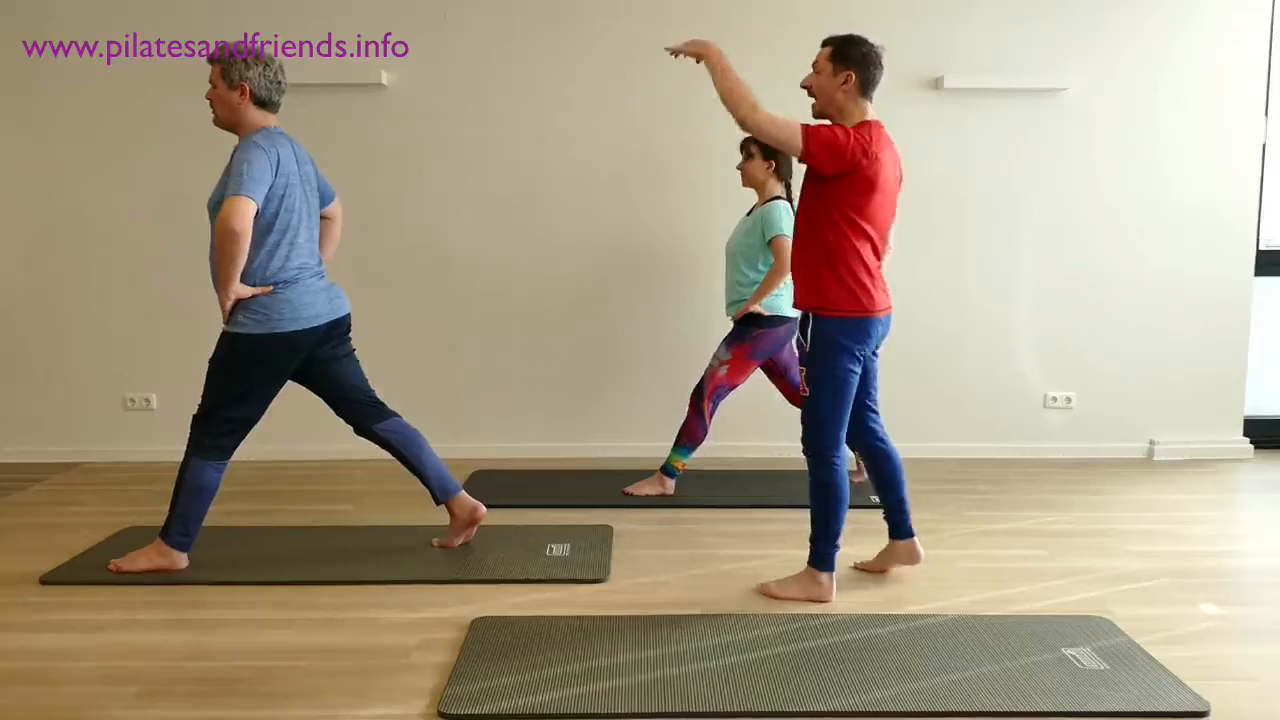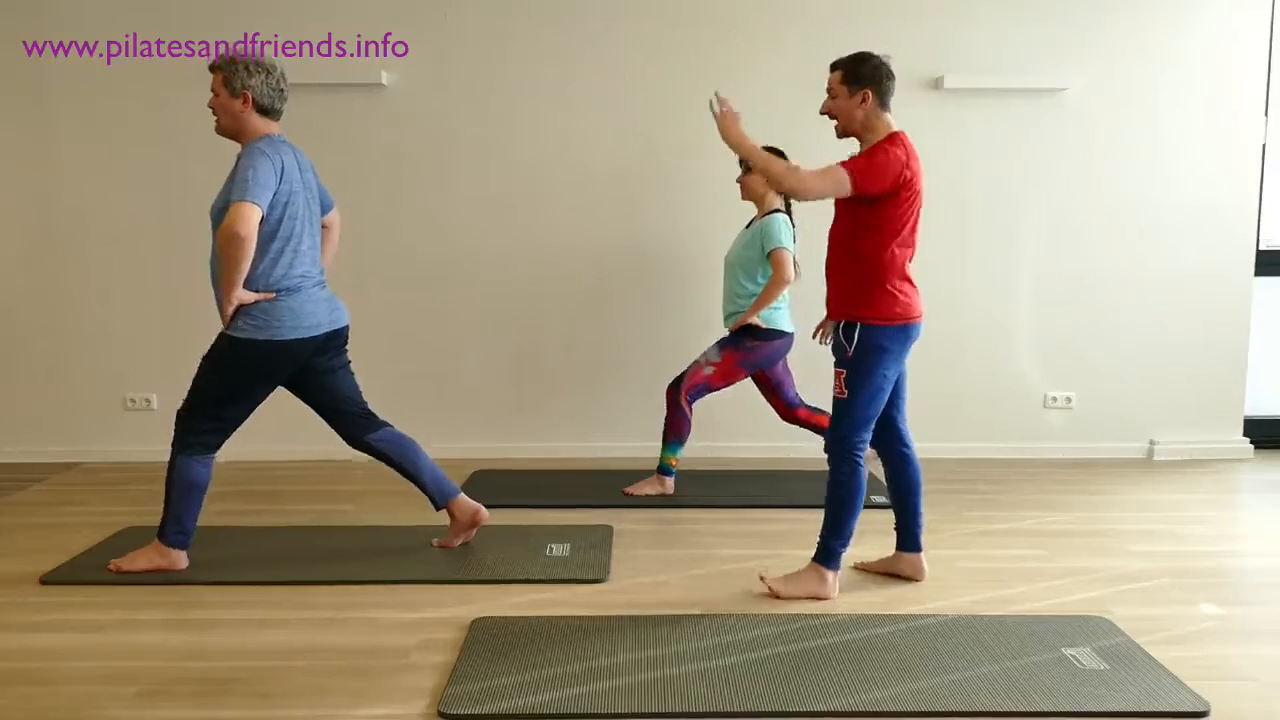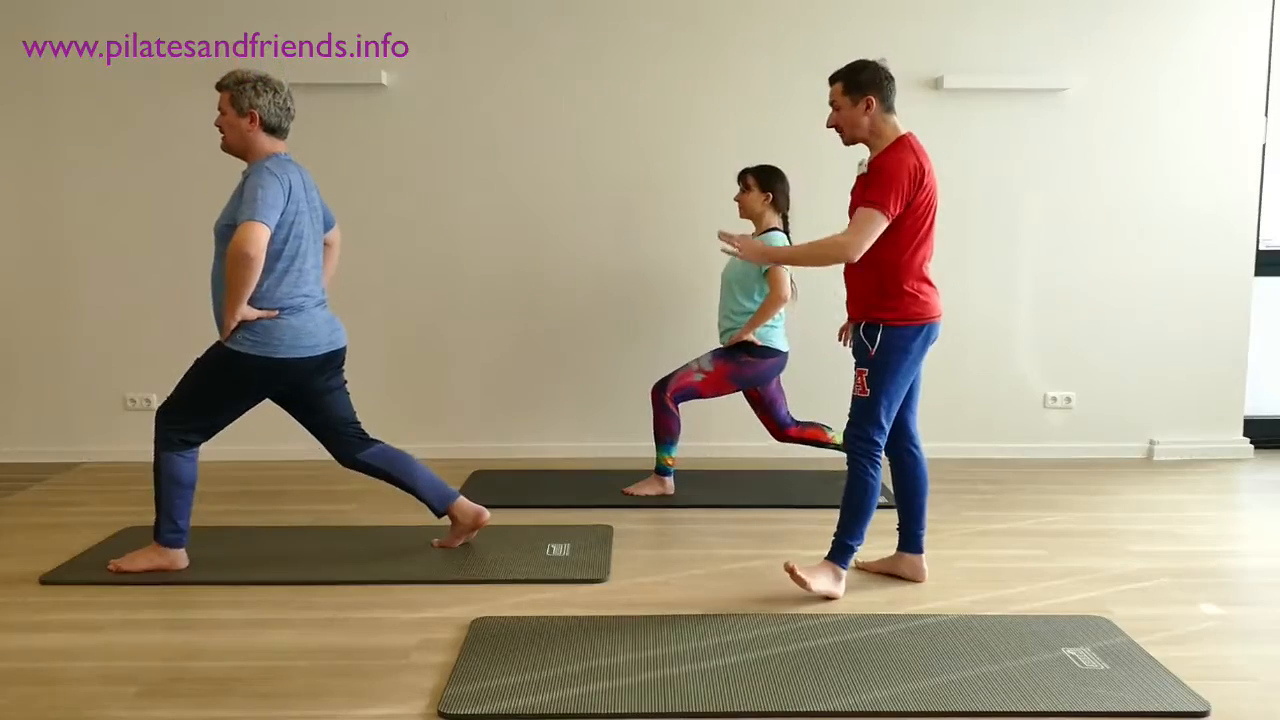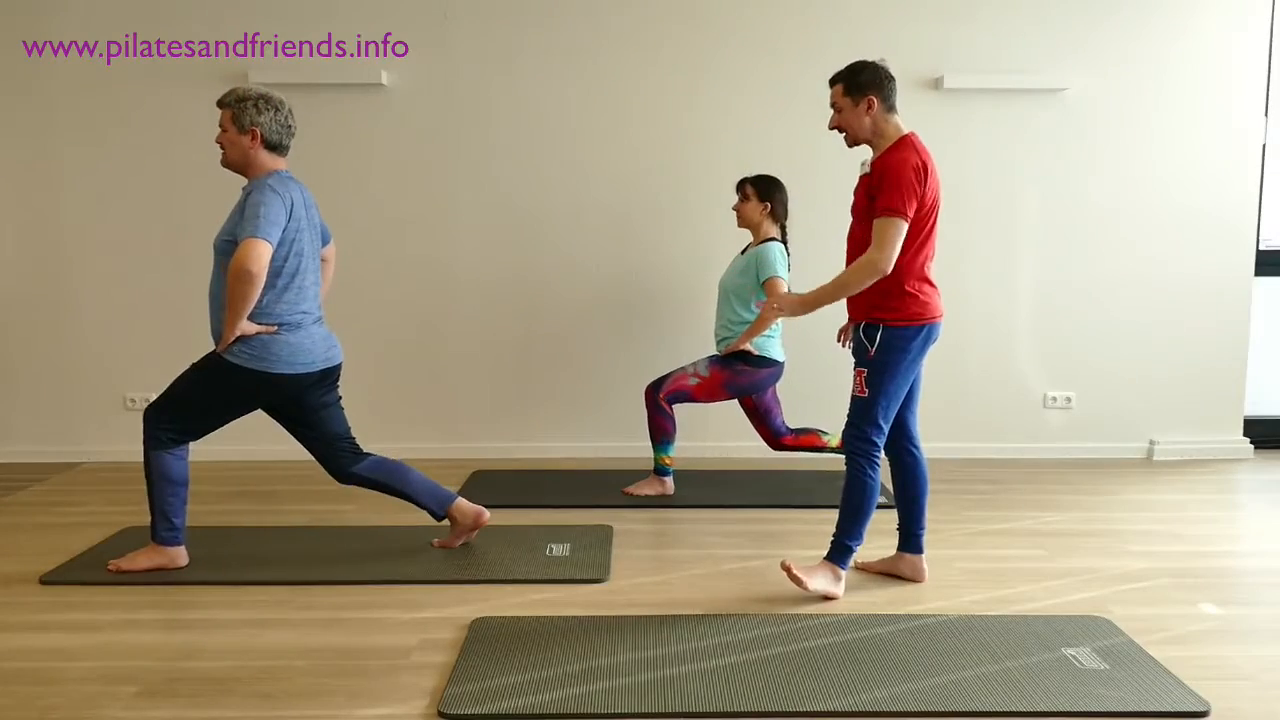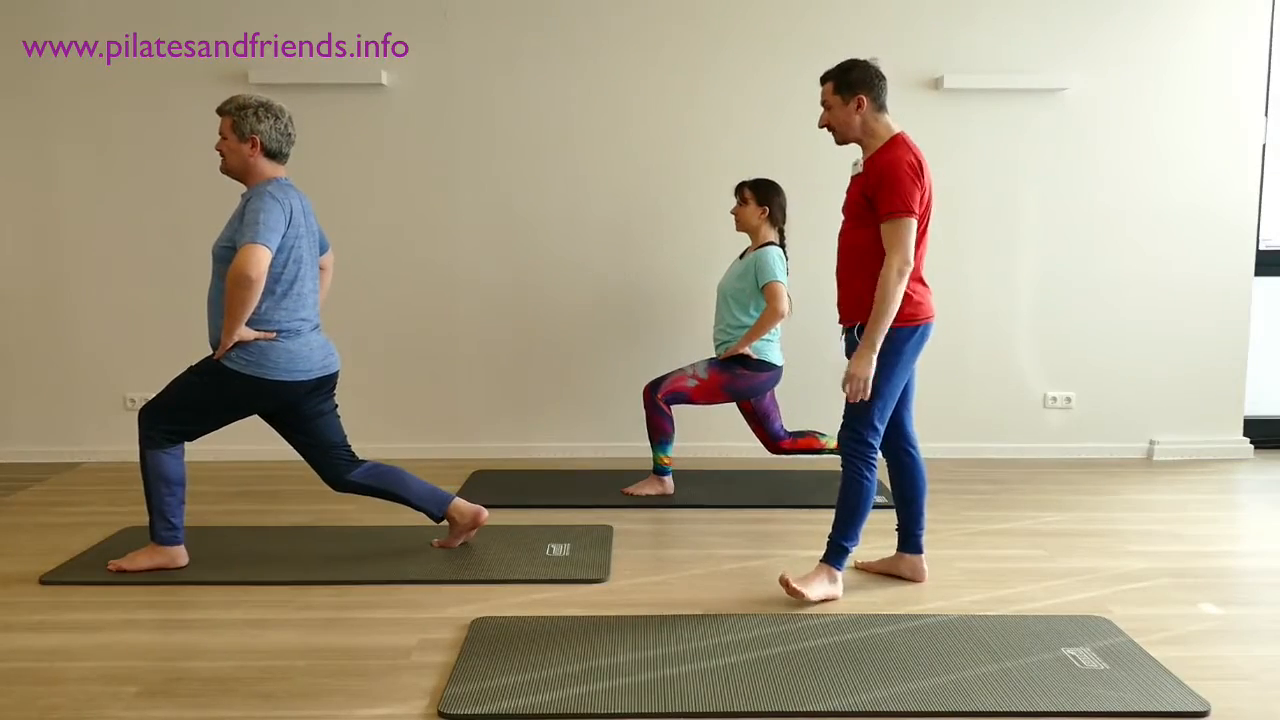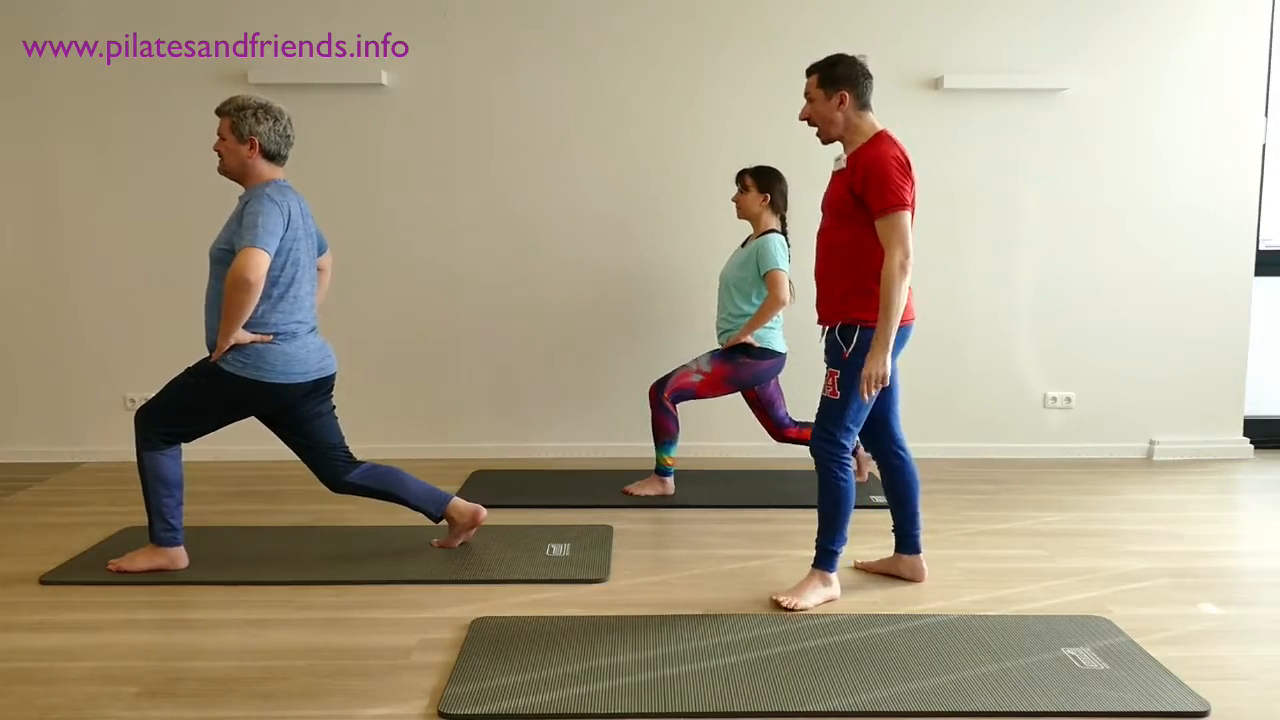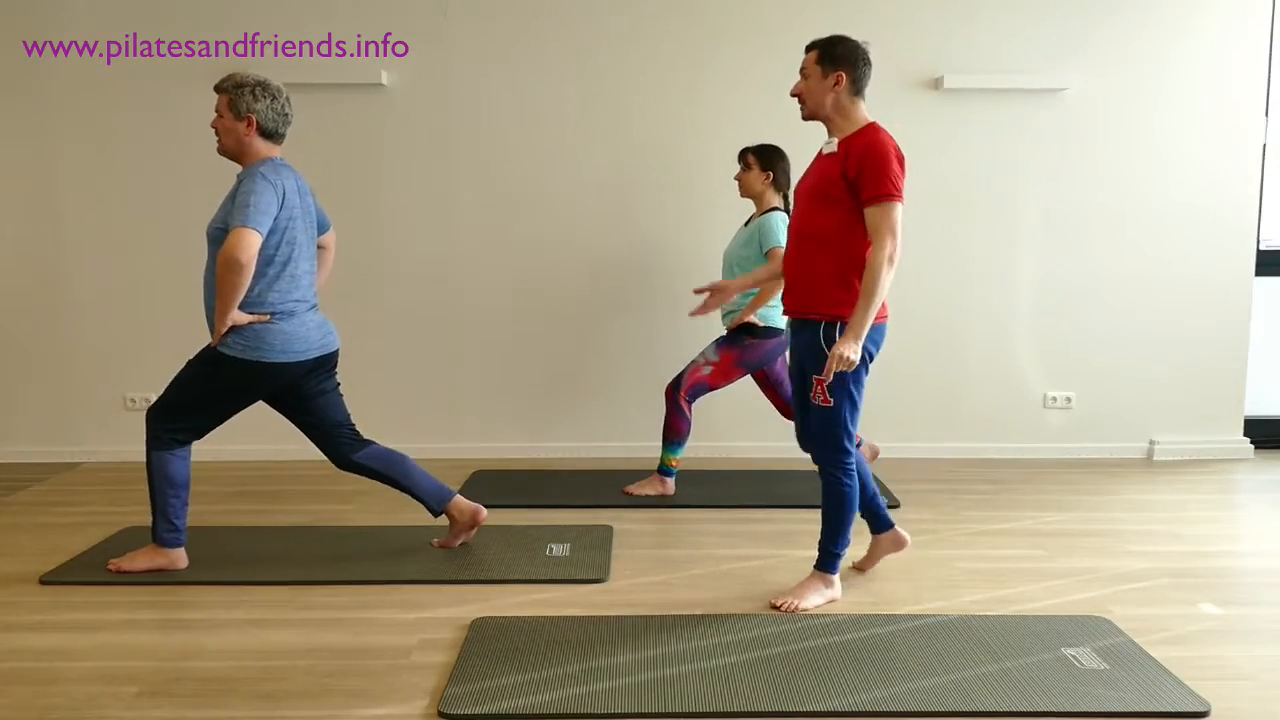
dt=0.4s
person 1, frame 1
left shoulder: (850, 145)
right shoulder: (878, 146)
left elbow: (753, 121)
left wrist: (712, 59)
left hip: (840, 319)
right hip: (864, 312)
left knee: (824, 442)
right knee: (864, 428)
left ankle: (819, 574)
right ankle: (903, 539)
person 1, frame 2
left shoulder: (888, 158)
right shoulder: (883, 156)
left elbow: (804, 184)
left wrist: (737, 139)
right wrist: (843, 308)
left hip: (875, 326)
right hip: (884, 320)
left knee: (845, 444)
right knee: (890, 437)
left ankle: (823, 570)
right ankle: (910, 553)
person 1, frame 3
left shoulder: (898, 162)
right shoulder: (894, 158)
left elbow: (852, 247)
left wrist: (770, 253)
right wrist: (861, 313)
left hip: (895, 325)
right hip: (900, 321)
left knee: (865, 442)
right knee: (899, 439)
left ankle: (836, 567)
right ankle: (911, 554)
person 1, frame 4
left shoulder: (901, 163)
right shoulder: (896, 158)
left elbow: (881, 260)
left wrist: (809, 302)
right wrist: (857, 314)
left hip: (896, 325)
right hip: (900, 321)
left knee: (863, 442)
right knee: (900, 439)
left ankle: (835, 566)
right ankle: (911, 555)
person 1, frame 5
left shoulder: (895, 162)
right shoulder: (881, 160)
left elbow: (901, 263)
left wrist: (866, 347)
left hip: (889, 327)
right hip: (892, 325)
left knee: (858, 444)
right knee: (896, 439)
left ankle: (831, 570)
right ankle: (910, 554)
person 1, frame 6
left shoulder: (881, 159)
right shoulder: (855, 159)
left elbow: (899, 258)
left wrist: (881, 345)
left hip: (866, 328)
right hip: (856, 326)
left knee: (831, 443)
right knee: (884, 440)
left ankle: (824, 574)
right ankle: (909, 554)
person 1, frame 7
left shoulder: (875, 148)
right shoulder: (829, 155)
left elbow: (885, 249)
left wrist: (853, 333)
right wrist: (740, 285)
left hip: (841, 329)
right hip: (807, 323)
left knee: (834, 445)
right knee: (817, 438)
left ankle: (826, 575)
right ankle: (884, 530)
person 2, frame 1
left shoulder: (256, 149)
right shoulder: (291, 149)
left elbow: (235, 221)
right elbow: (332, 212)
left wrist: (229, 288)
left hip: (271, 325)
right hip: (322, 314)
left knee: (213, 433)
right knee: (369, 414)
left ankle: (171, 548)
right ankle: (458, 502)
person 2, frame 2
left shoulder: (260, 156)
right shoulder: (292, 157)
left elbow: (239, 227)
right elbow: (330, 220)
left wrist: (231, 294)
left hip: (268, 331)
right hip: (320, 324)
left knee: (196, 431)
right knee: (360, 424)
left ankle: (170, 548)
right ankle: (459, 505)
person 2, frame 3
left shoulder: (267, 175)
right shoulder: (296, 175)
left elbow: (249, 246)
right elbow: (331, 238)
left wrist: (234, 309)
left hip: (266, 346)
right hip: (317, 342)
left knee: (175, 427)
right knee: (353, 445)
left ankle: (168, 548)
right ankle: (460, 509)
person 2, frame 4
left shoulder: (268, 192)
right shoulder: (294, 192)
left elbow: (250, 262)
right elbow: (326, 253)
left wrist: (234, 324)
left hip: (262, 359)
right hip: (312, 357)
left knee: (163, 426)
right knee: (347, 461)
left ankle: (168, 546)
right ankle: (460, 510)
person 2, frame 5
left shoulder: (267, 199)
right shoulder: (291, 199)
left elbow: (249, 268)
right elbow: (324, 262)
left wrist: (232, 330)
left hip: (259, 366)
right hip: (309, 364)
left knee: (157, 425)
right knee: (343, 469)
left ankle: (167, 547)
right ankle: (458, 510)
person 2, frame 6
left shoulder: (266, 202)
right shoulder: (290, 201)
left elbow: (249, 272)
right elbow: (323, 263)
left wrist: (228, 333)
left hip: (257, 368)
right hip: (306, 366)
left knee: (154, 426)
right knee: (340, 471)
left ankle: (167, 547)
right ankle: (456, 509)
person 2, frame 7
left shoulder: (260, 180)
right shoulder: (290, 179)
left elbow: (240, 252)
right elbow: (326, 241)
left wrist: (225, 314)
left hip: (257, 350)
right hip: (311, 345)
left knee: (166, 425)
right knee: (347, 445)
left ankle: (167, 548)
right ankle: (456, 508)
person 3, frame 1
left shoulder: (775, 209)
right shoulder: (760, 209)
left elbow: (786, 262)
left wrist: (752, 303)
left hip: (765, 323)
right hip: (767, 323)
left knee: (706, 394)
right knee: (799, 393)
left ankle: (665, 478)
person 3, frame 2
left shoulder: (775, 222)
right shoulder: (759, 222)
left elbow: (784, 275)
left wrist: (750, 315)
left hip: (762, 336)
right hip: (763, 337)
left knee: (681, 391)
right knee: (793, 408)
left ankle: (663, 478)
person 3, frame 3
left shoulder: (772, 241)
right shoulder: (758, 239)
left elbow: (781, 293)
left wrist: (746, 331)
left hip: (757, 353)
right hip: (757, 354)
left knee: (665, 392)
right knee: (785, 428)
left ankle: (662, 478)
person 3, frame 4
left shoulder: (769, 251)
right shoulder: (754, 248)
left wrist: (742, 341)
left hip: (753, 362)
right hip: (753, 362)
left knee: (659, 393)
right knee: (780, 437)
left ankle: (662, 479)
person 3, frame 5
left shoulder: (767, 255)
right shoulder: (751, 253)
left elbow: (778, 308)
left wrist: (741, 346)
left hip: (752, 366)
right hip: (751, 366)
left knee: (656, 393)
right knee: (779, 440)
left ankle: (661, 478)
person 3, frame 6
left shoulder: (770, 243)
right shoulder: (755, 240)
left elbow: (780, 296)
left wrist: (742, 334)
left hip: (755, 353)
right hip: (757, 353)
left knee: (663, 391)
right knee: (783, 427)
left ankle: (663, 479)
right ankle: (859, 448)
person 3, frame 7
left shoulder: (772, 221)
right shoulder: (758, 220)
left elbow: (782, 273)
left wrist: (746, 313)
left hip: (757, 335)
right hip: (760, 333)
left knee: (679, 390)
right knee: (788, 404)
left ankle: (664, 479)
right ankle: (858, 448)
